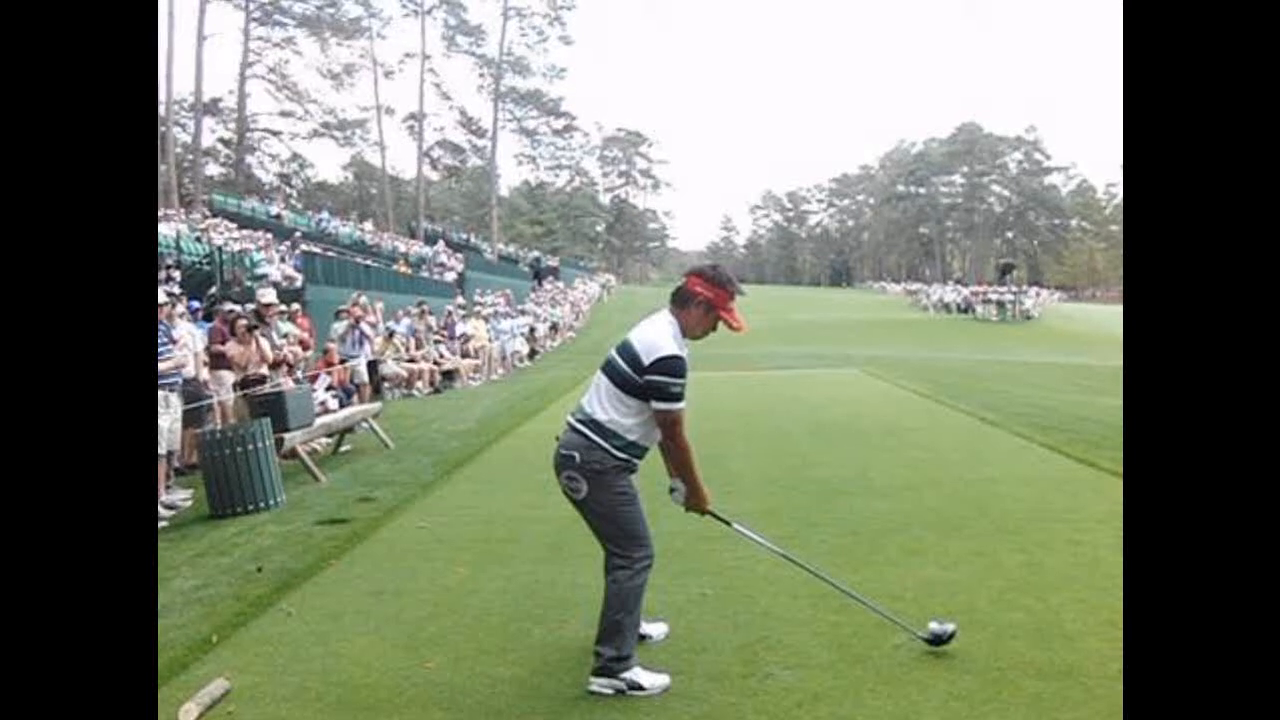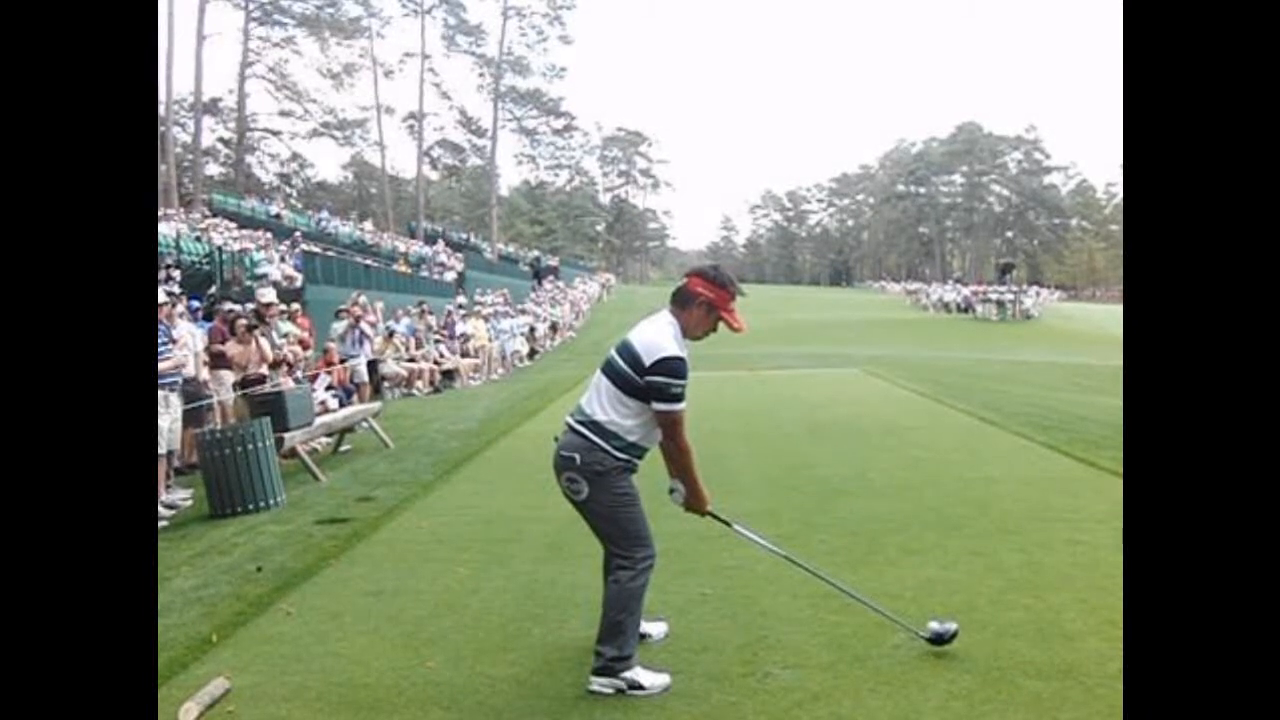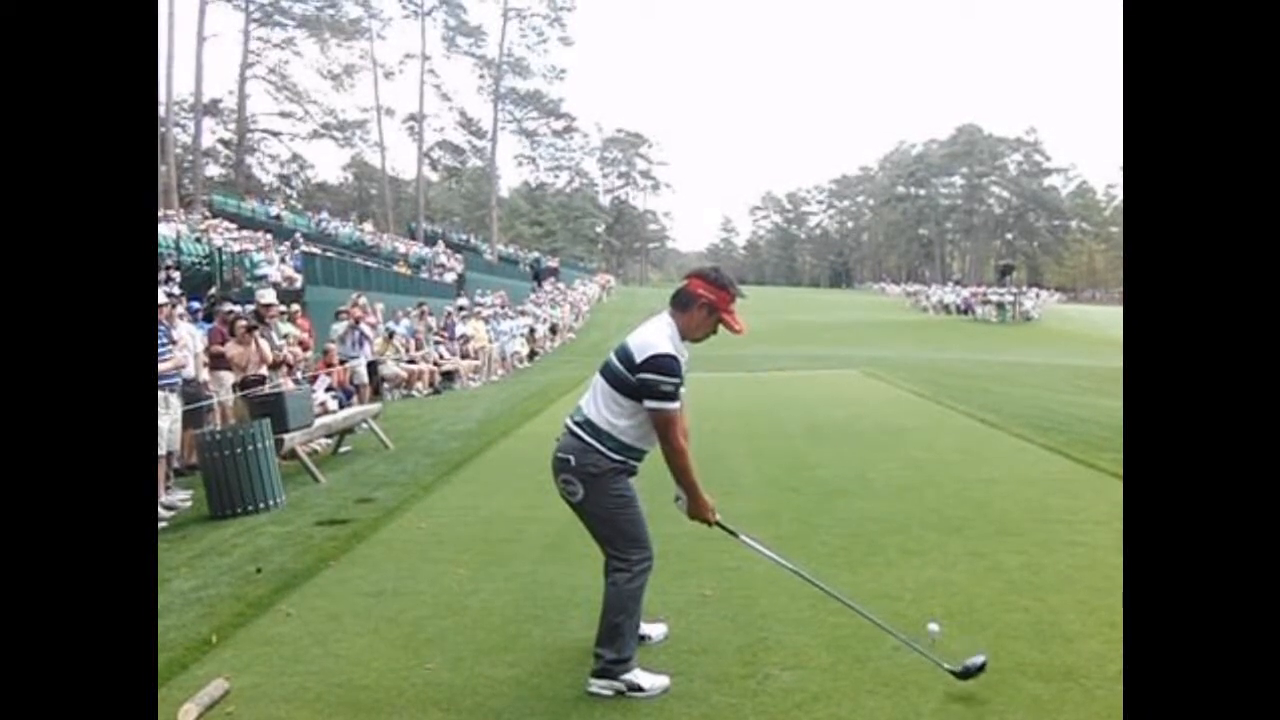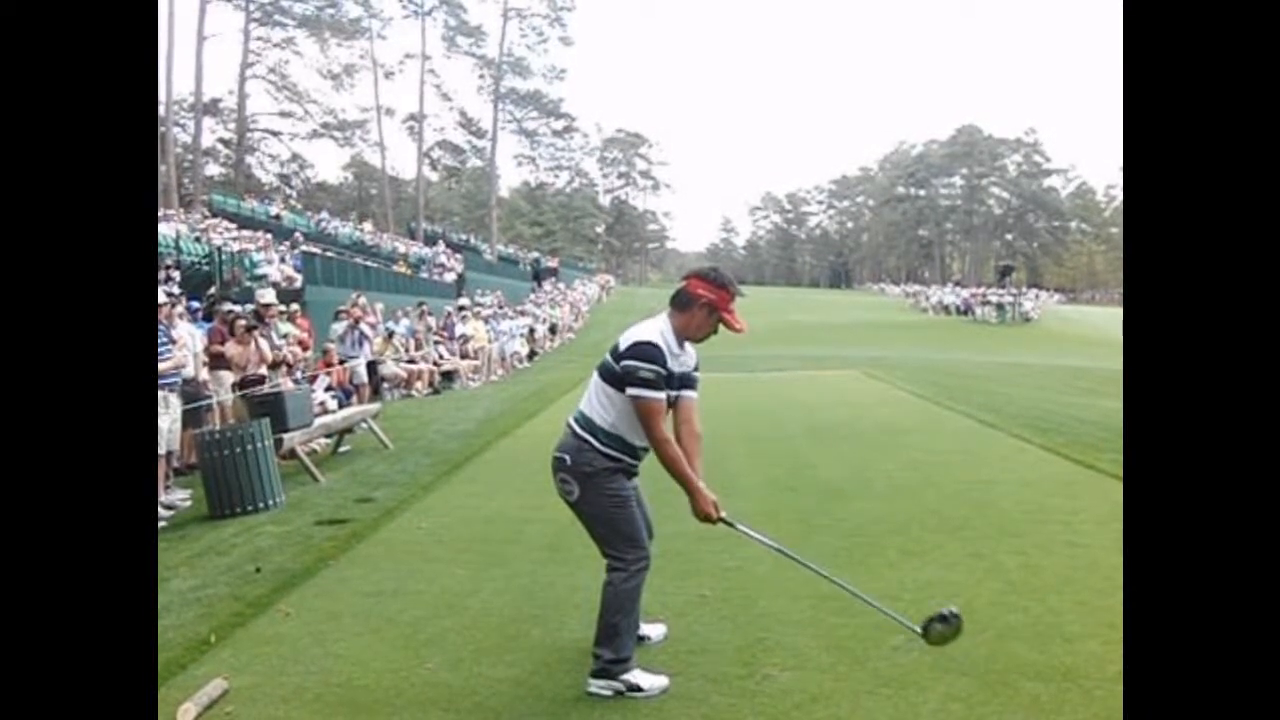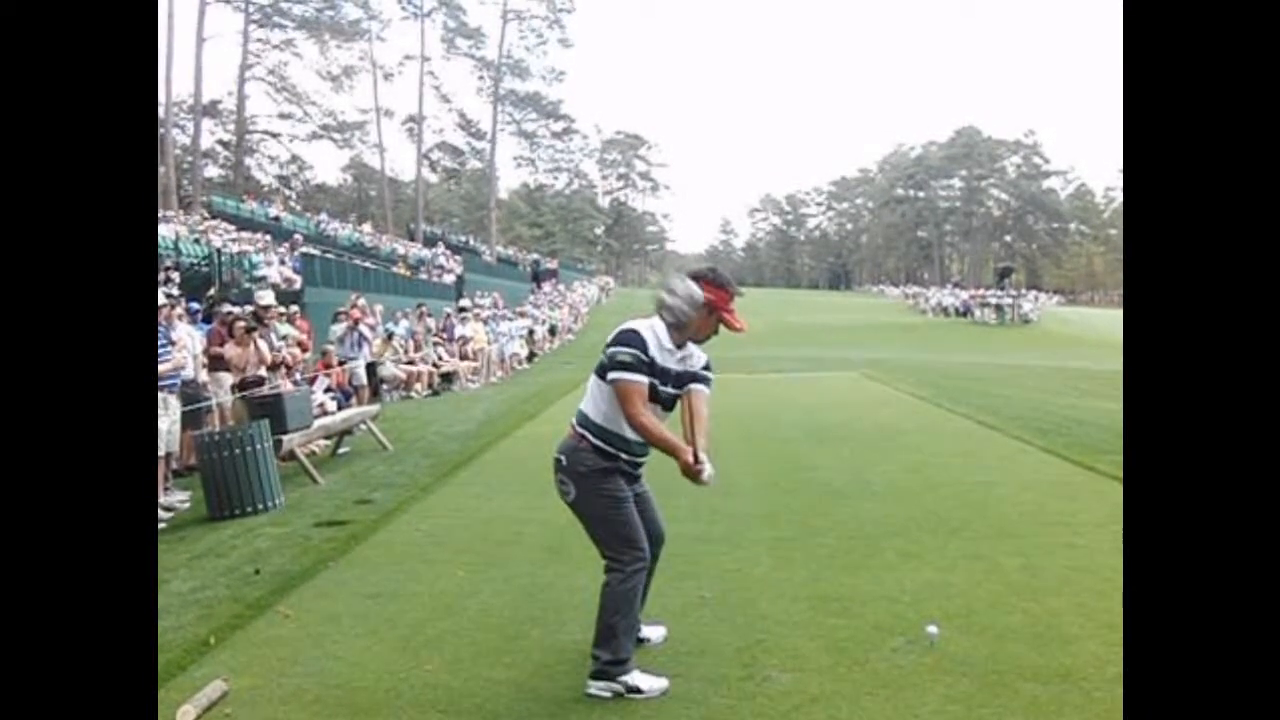
dt=1s
person 1, frame 1
left shoulder: (656, 329)
right shoulder: (667, 354)
left elbow: (662, 425)
right elbow: (673, 434)
left wrist: (675, 476)
right wrist: (696, 490)
left hip: (584, 452)
right hip: (596, 461)
left knee: (624, 547)
right knee: (633, 556)
left ankle: (624, 625)
right ankle: (613, 667)
person 1, frame 2
left shoulder: (657, 329)
right shoulder: (667, 354)
left elbow: (664, 427)
right elbow: (674, 436)
left wrist: (676, 479)
right wrist: (695, 492)
left hip: (584, 451)
right hip: (596, 462)
left knee: (624, 547)
right knee: (635, 556)
left ankle: (624, 624)
right ankle: (613, 668)
person 1, frame 3
left shoulder: (664, 339)
right shoulder: (660, 354)
left elbow: (677, 427)
right elbow: (670, 440)
left wrist: (686, 491)
right wrist: (696, 497)
left hip: (591, 457)
right hip: (592, 464)
left knee: (626, 547)
right knee: (634, 557)
left ankle: (625, 626)
right ankle: (612, 669)
person 1, frame 4
left shoulder: (684, 354)
right shoulder: (646, 347)
left elbow: (687, 425)
right elbow: (657, 434)
left wrist: (699, 485)
right wrist: (695, 492)
left hip: (611, 461)
right hip: (588, 462)
left knee: (637, 539)
right knee: (631, 555)
left ankle: (624, 626)
right ankle: (611, 669)
person 1, frame 5
left shoulder: (696, 359)
right shoulder: (634, 339)
left elbow: (697, 411)
right elbow: (635, 413)
left wrist: (698, 455)
right wrist: (678, 451)
left hip: (623, 465)
right hip: (590, 463)
left knee: (650, 540)
right knee: (630, 556)
left ankle: (626, 627)
right ankle: (610, 671)
person 2, frame 1
left shoulder: (165, 327)
right shoulder: (161, 328)
right wrist: (171, 364)
left hip: (173, 393)
right hip: (161, 395)
left knee: (172, 447)
right knee: (160, 449)
left ankle: (164, 490)
right ankle: (160, 497)
person 2, frame 2
left shoulder: (165, 327)
right shoulder: (160, 328)
left elbow: (177, 345)
left wrist: (179, 351)
right wrist: (172, 363)
left hip: (173, 393)
right hip: (161, 395)
left knee: (172, 447)
right knee: (161, 449)
left ankle: (165, 490)
right ankle: (161, 497)
person 2, frame 3
left shoulder: (165, 328)
right shoulder: (161, 329)
left elbow: (178, 346)
right wrist: (172, 364)
left hip: (172, 394)
right hip: (160, 397)
left knee: (171, 448)
right knee: (160, 450)
left ankle: (165, 491)
right ankle: (160, 498)
person 2, frame 4
left shoulder: (164, 328)
right shoulder: (159, 330)
left elbow: (176, 347)
right wrist: (172, 363)
left hip: (172, 394)
right hip: (160, 397)
left knee: (171, 448)
right knee: (161, 450)
left ankle: (165, 491)
right ankle: (160, 497)
person 2, frame 5
left shoulder: (164, 330)
right shoulder: (160, 331)
left wrist: (176, 353)
right wrist: (171, 365)
left hip: (171, 395)
right hip: (160, 398)
left knee: (170, 449)
right knee: (160, 451)
left ankle: (165, 491)
right ankle: (160, 498)
